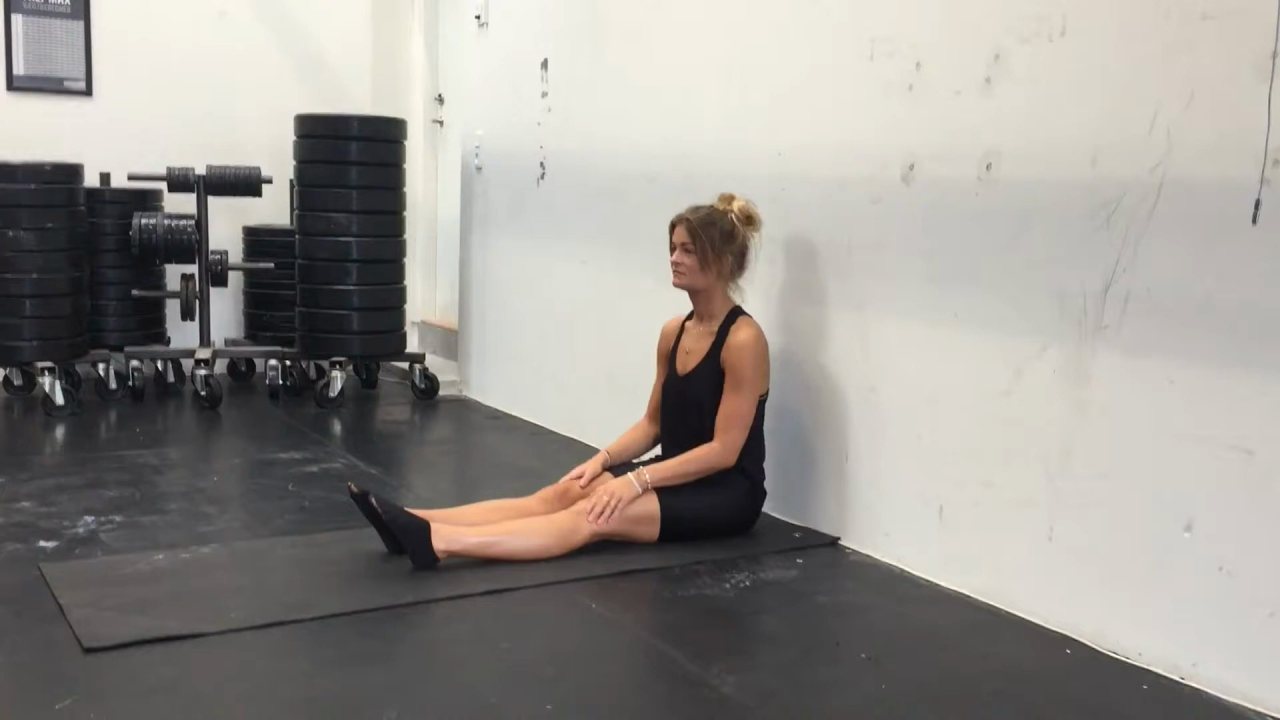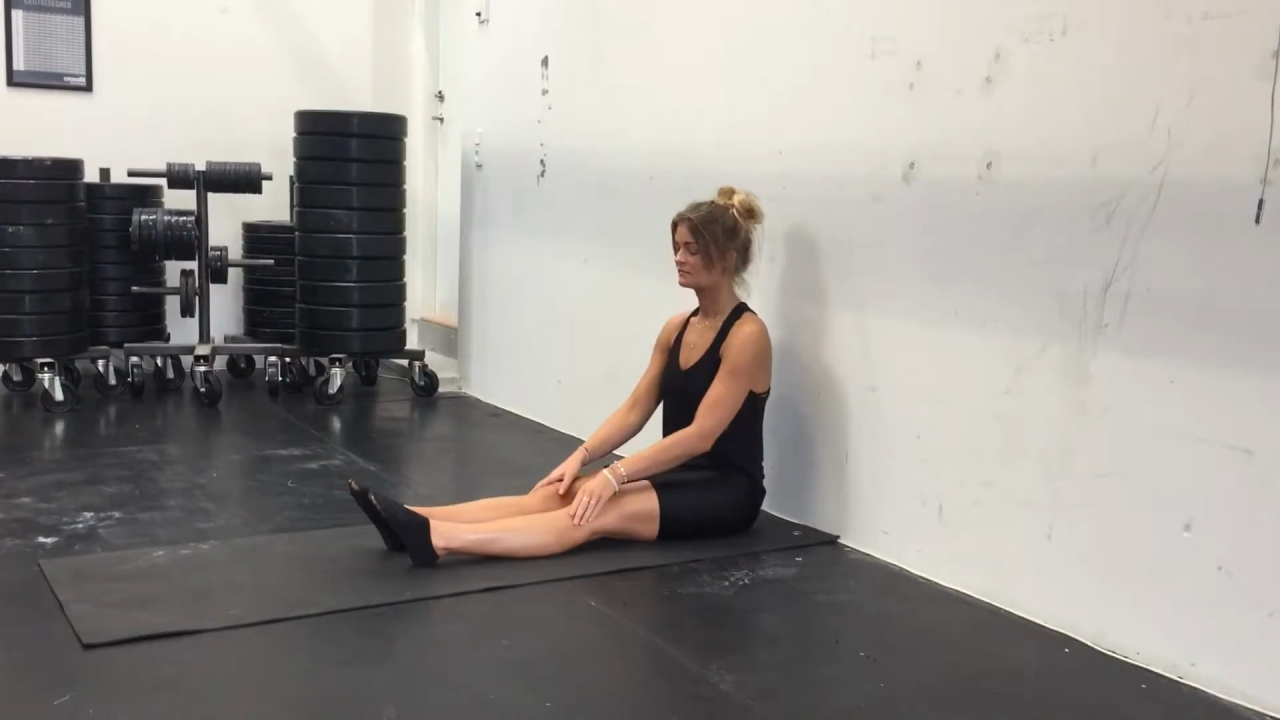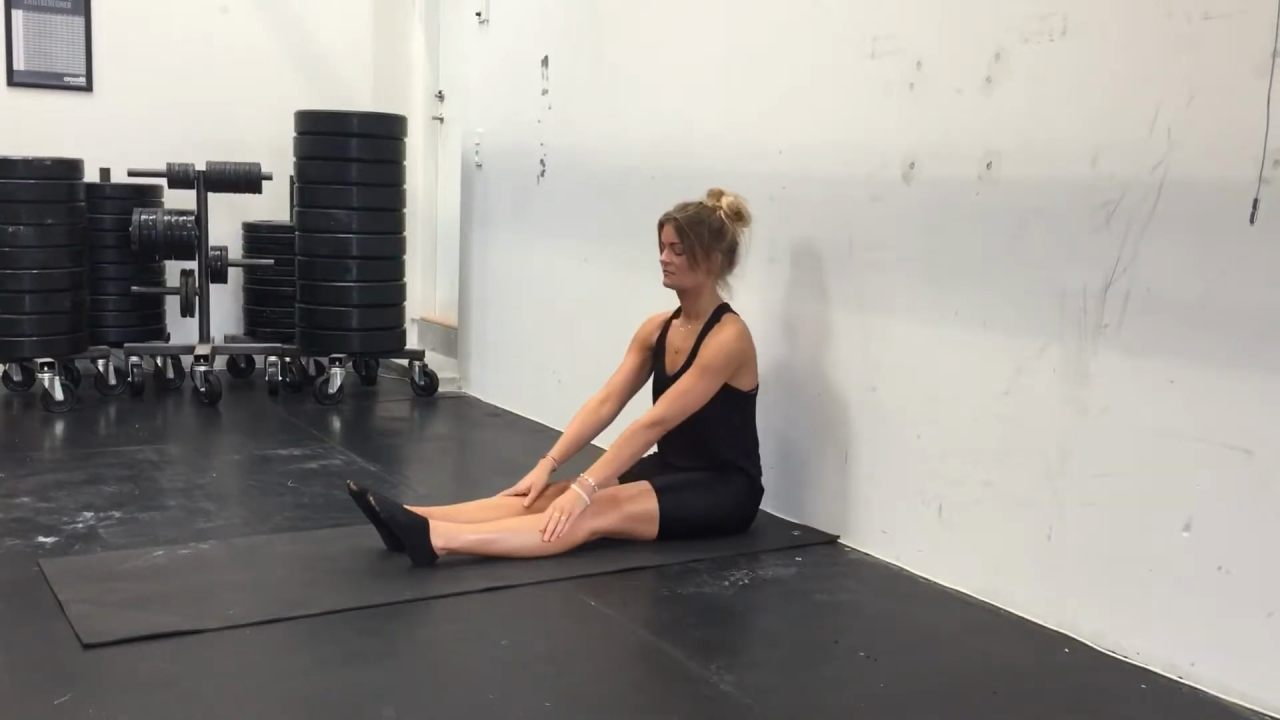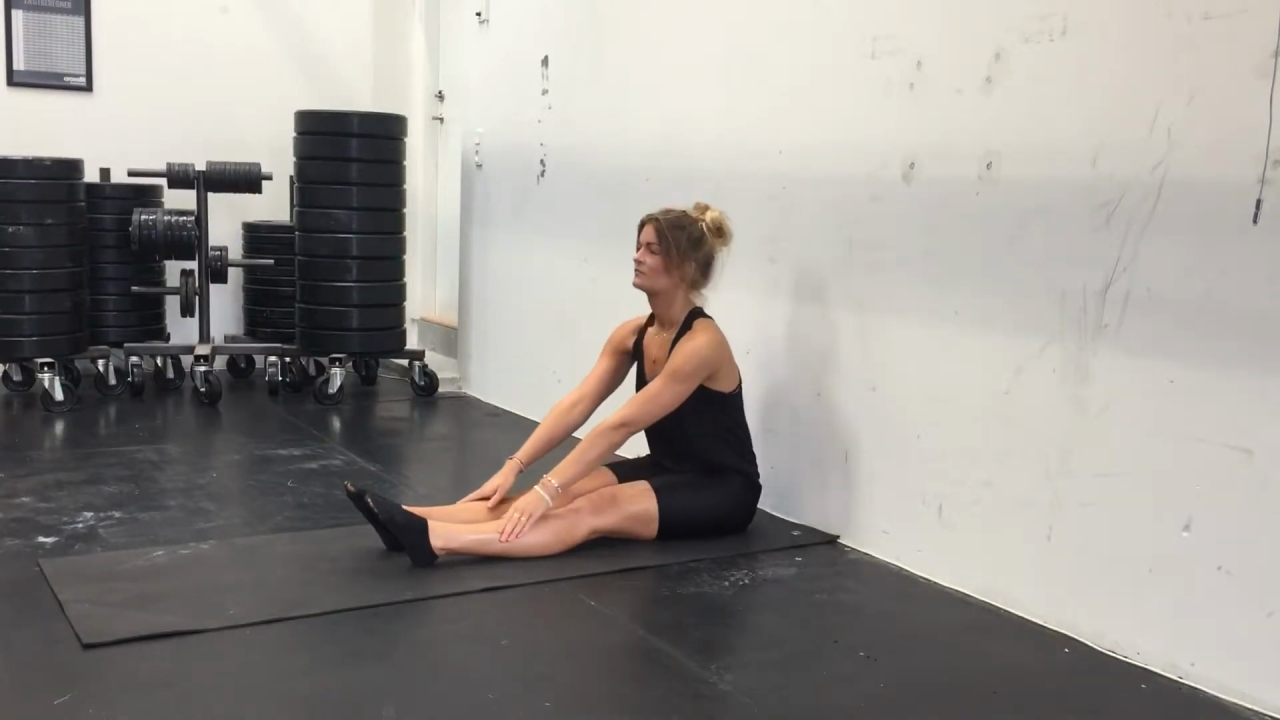
dt=0.5s
person 1, frame 1
left shoulder: (743, 340)
right shoulder: (674, 332)
left elbow: (724, 450)
right elbow: (653, 424)
left wrist: (637, 481)
right wrist: (603, 458)
left hip: (727, 493)
right hip: (678, 474)
left knee: (596, 516)
right knee: (562, 494)
left ankle: (438, 543)
right ankle: (416, 523)
person 1, frame 2
left shoulder: (747, 335)
right shoulder: (677, 328)
left elbow: (702, 434)
right elbow: (634, 410)
left wrist: (614, 475)
right wrist: (582, 455)
left hip: (726, 490)
right hip: (678, 472)
left knee: (597, 513)
right knee: (560, 494)
left ankle: (437, 539)
right ankle: (419, 523)
person 1, frame 3
left shoulder: (728, 337)
right shoulder: (659, 327)
left elbow: (655, 423)
right elbow: (604, 403)
left wrist: (583, 489)
right wrist: (547, 466)
left hip: (724, 489)
right hip: (669, 470)
left knee: (598, 511)
right knee: (553, 497)
left ankle: (436, 540)
right ankle: (416, 521)
person 1, frame 4
left shoulder: (702, 343)
right shoulder: (634, 333)
left elbow: (621, 425)
right elbow: (576, 405)
left wrist: (546, 489)
right wrist: (513, 467)
left hip: (722, 490)
right hip: (666, 468)
left knee: (595, 510)
right knee: (569, 494)
left ankle: (434, 539)
right ankle: (413, 520)
